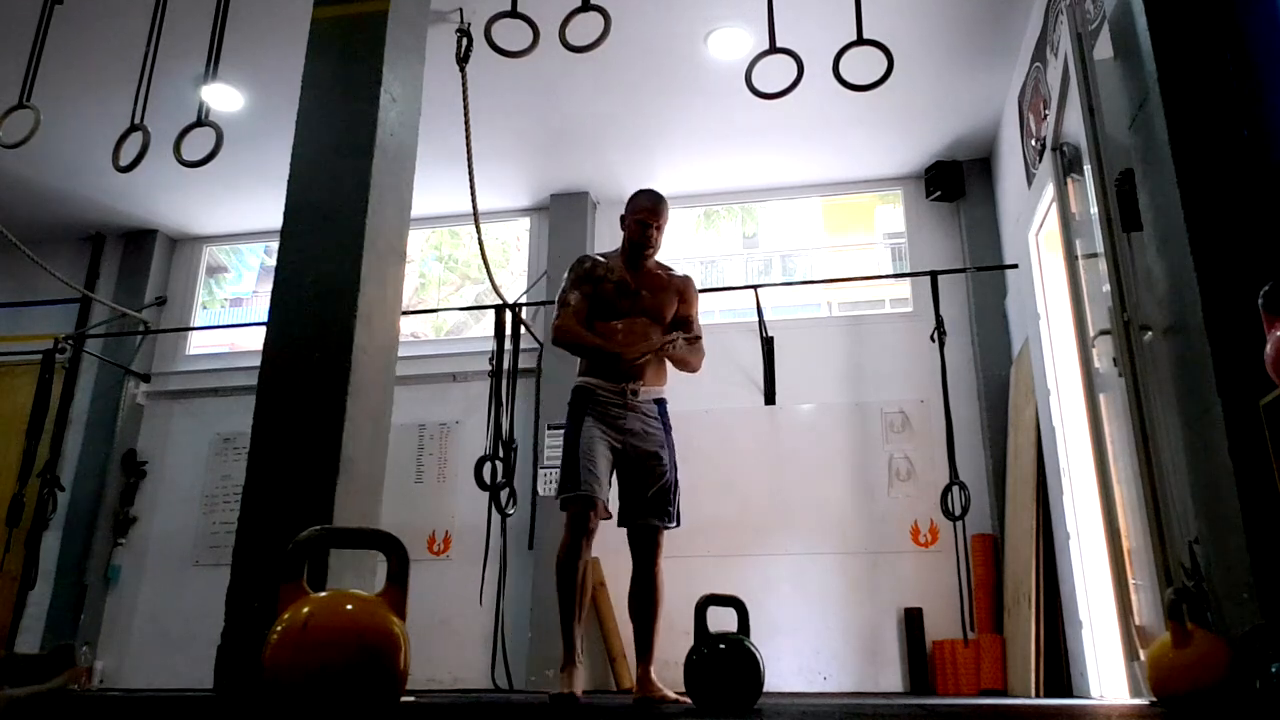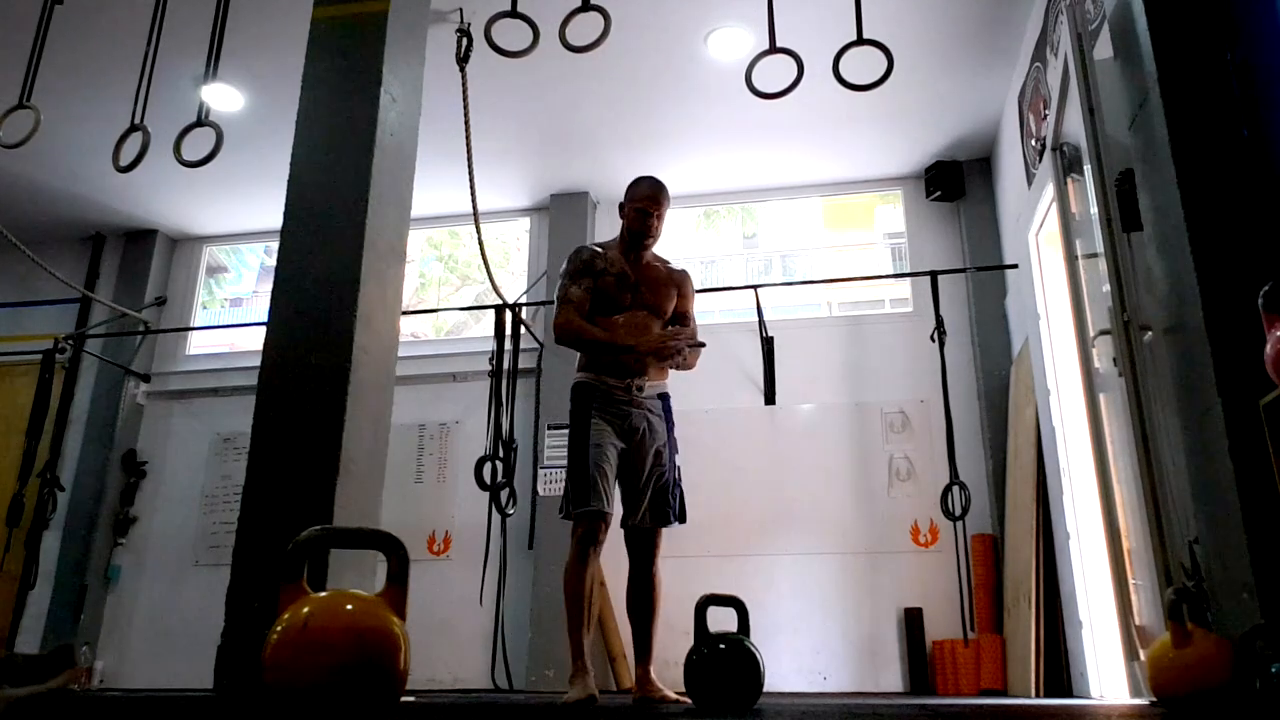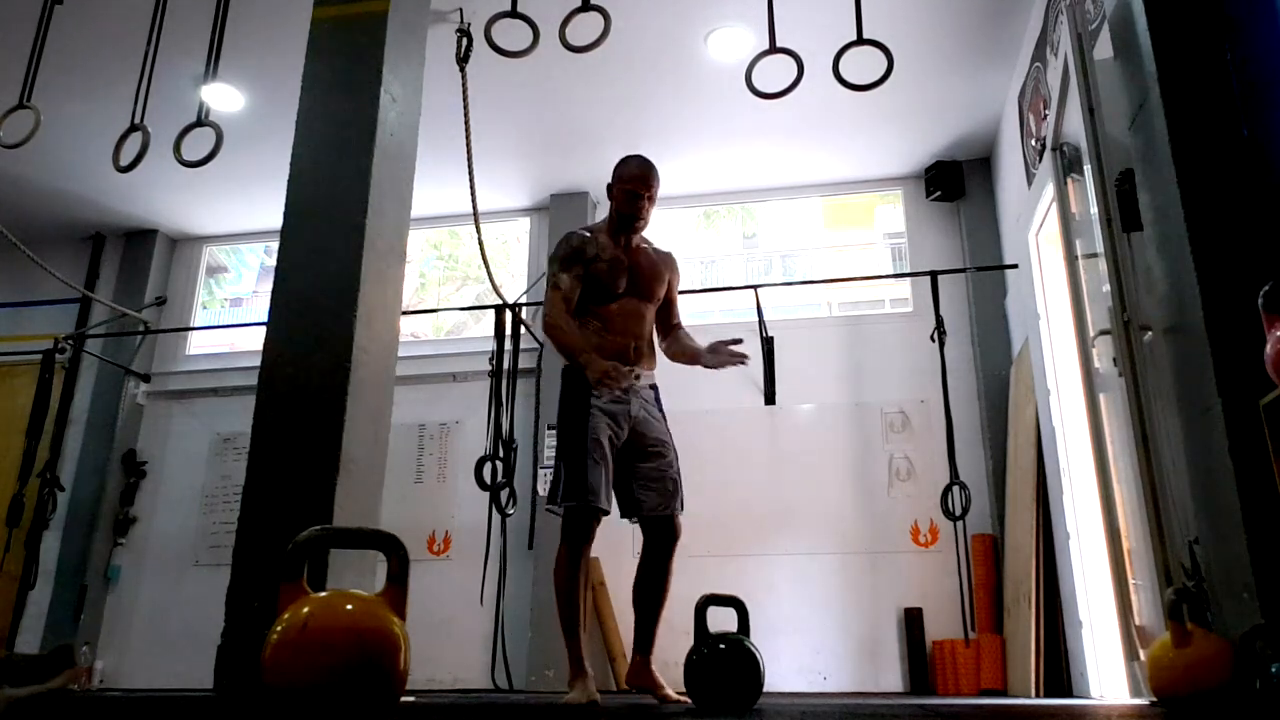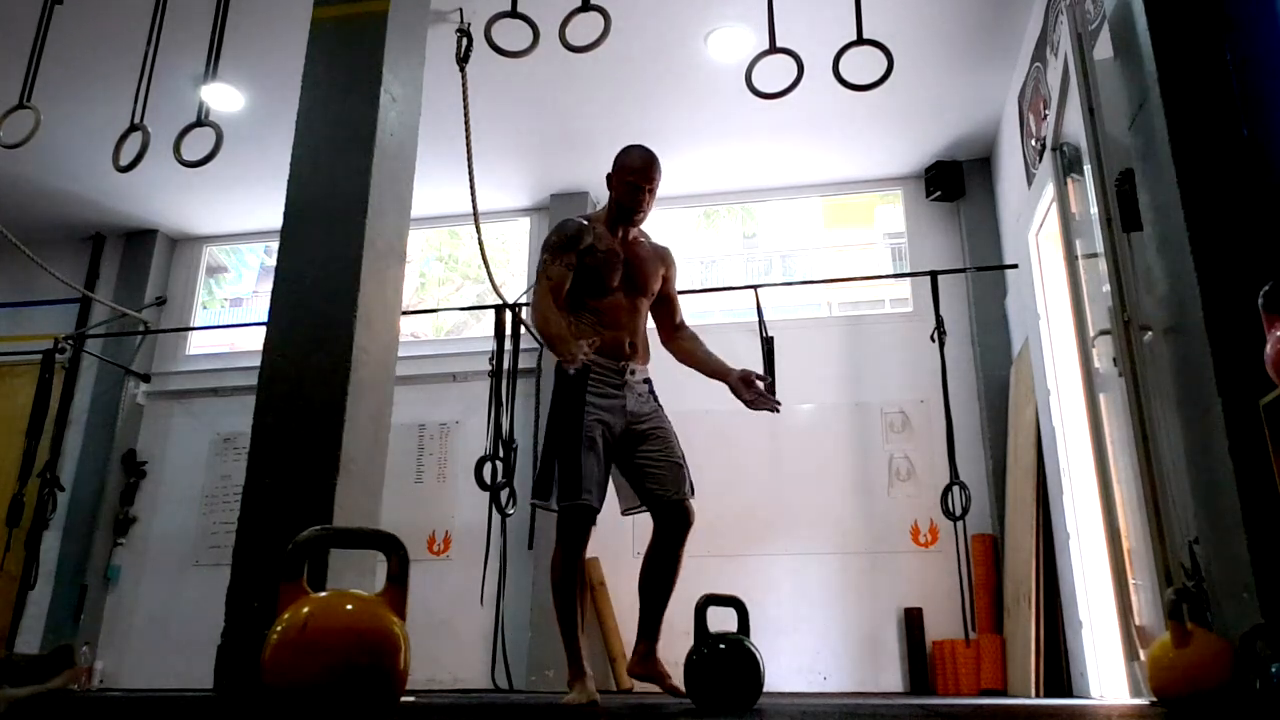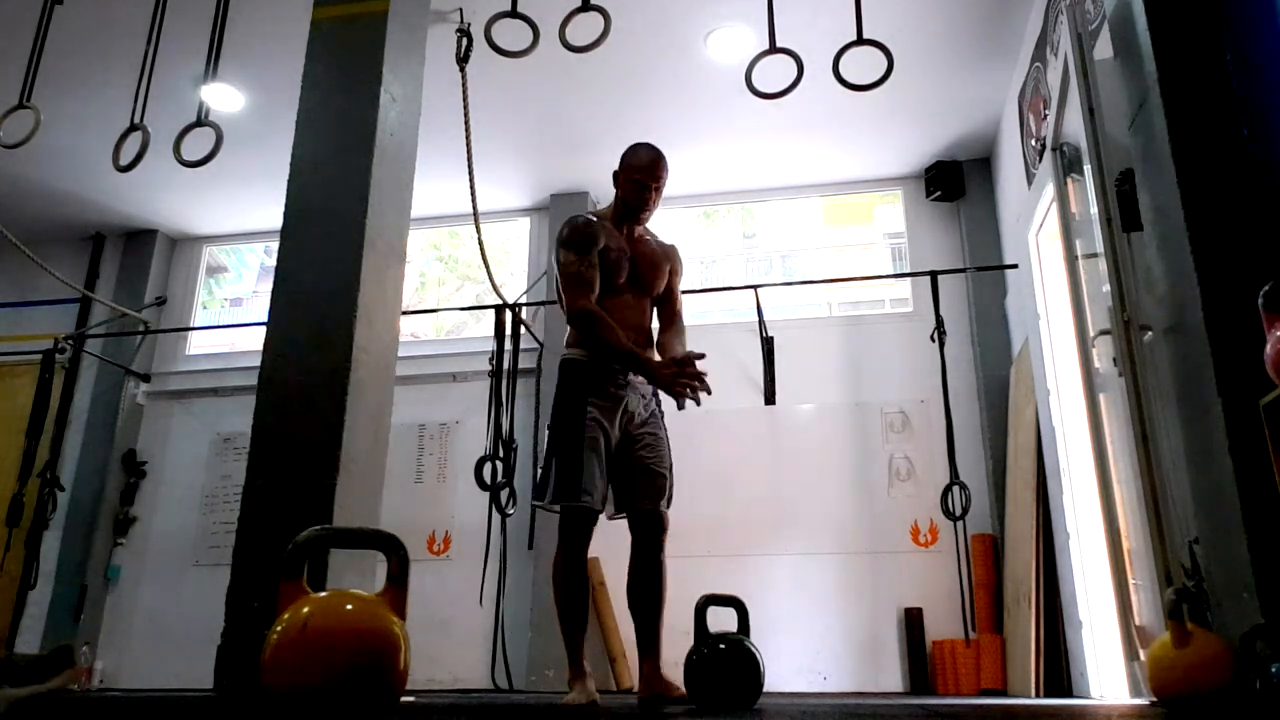
dt=0.2s
person 1, frame 1
left shoulder: (678, 285)
right shoulder: (590, 269)
left elbow: (696, 358)
right elbow: (562, 331)
left wrist: (672, 346)
right wrist: (621, 352)
left hip: (650, 411)
right hip: (597, 401)
left knee: (649, 544)
right knee: (583, 519)
left ankle: (645, 676)
right ankle: (571, 658)
person 1, frame 2
left shoulder: (676, 278)
right shoulder: (589, 261)
left elbow: (692, 351)
right elbow: (564, 327)
left wrist: (678, 349)
right wrist: (636, 347)
left hip: (653, 406)
right hip: (600, 398)
left knee: (647, 544)
right knee: (591, 528)
left ankle: (645, 675)
right ankle: (580, 671)
person 1, frame 3
left shoulder: (663, 263)
right shoulder: (579, 245)
left elbow: (670, 334)
right elbow: (555, 315)
left wrist: (706, 355)
right wrist: (588, 360)
left hip: (645, 397)
right hip: (592, 393)
left knee: (664, 531)
right knee: (581, 524)
left ankle: (643, 665)
right ankle: (579, 672)
person 1, frame 4
left shoulder: (659, 256)
right shoulder: (574, 235)
left elbow: (674, 330)
right elbow: (544, 306)
left wrist: (725, 374)
right wrist: (567, 347)
left hip: (640, 391)
right hip: (586, 386)
left knee: (677, 514)
right knee: (576, 525)
left ankle: (646, 651)
right ankle: (579, 675)
person 1, frame 5
left shoulder: (665, 253)
right shoulder: (583, 232)
left elbow: (670, 321)
right elbow: (582, 311)
left wrist: (677, 362)
right wrist: (652, 366)
left hip: (642, 394)
right hip: (588, 383)
left knee: (652, 527)
right knee: (578, 524)
left ankle: (651, 672)
right ankle: (578, 674)
